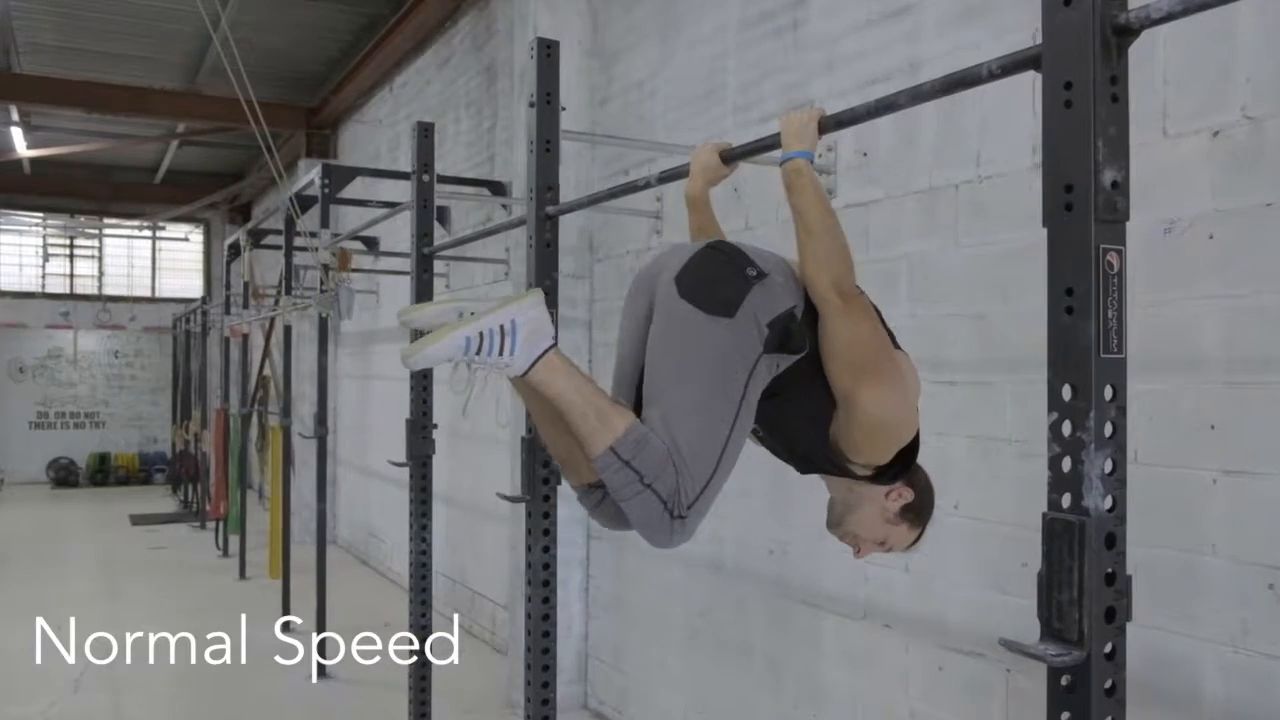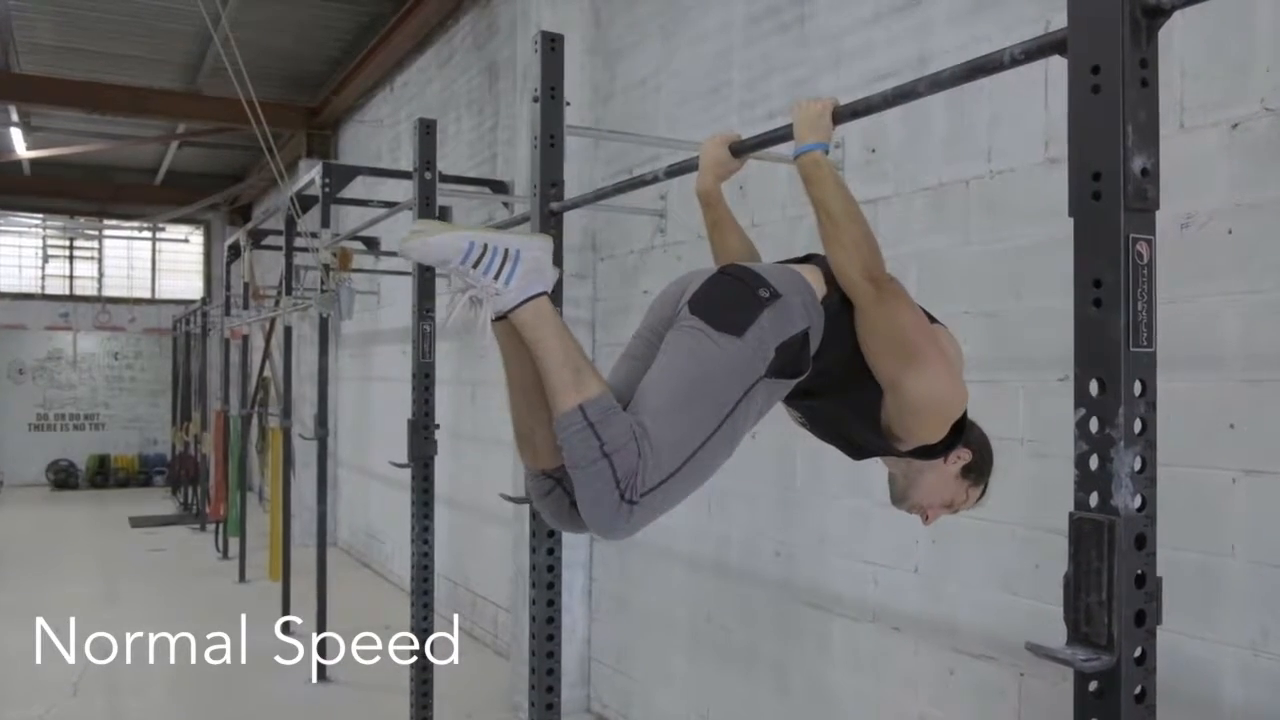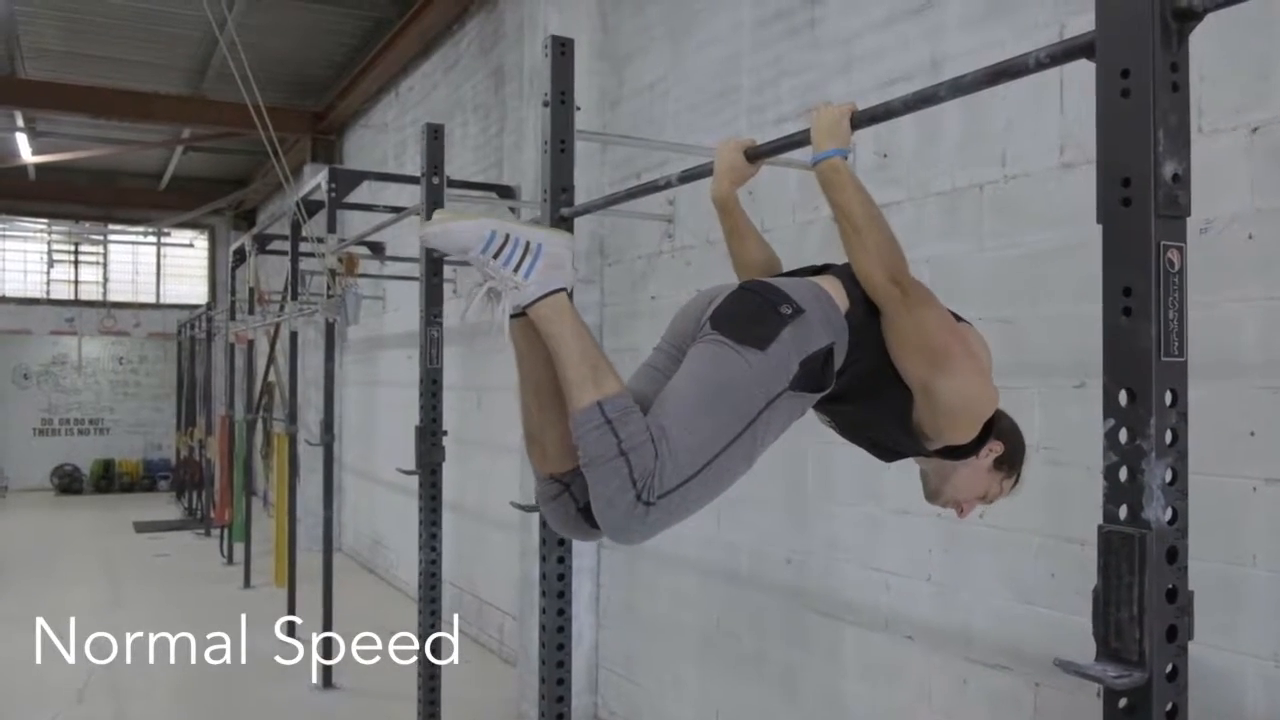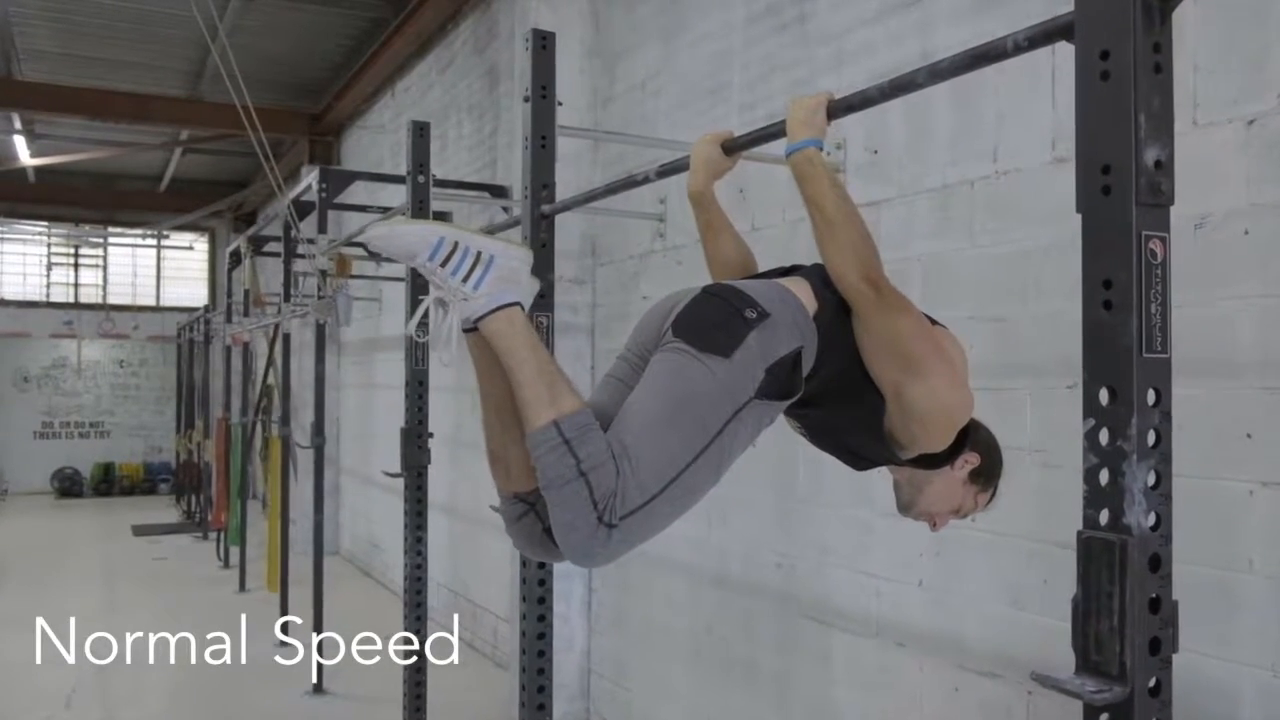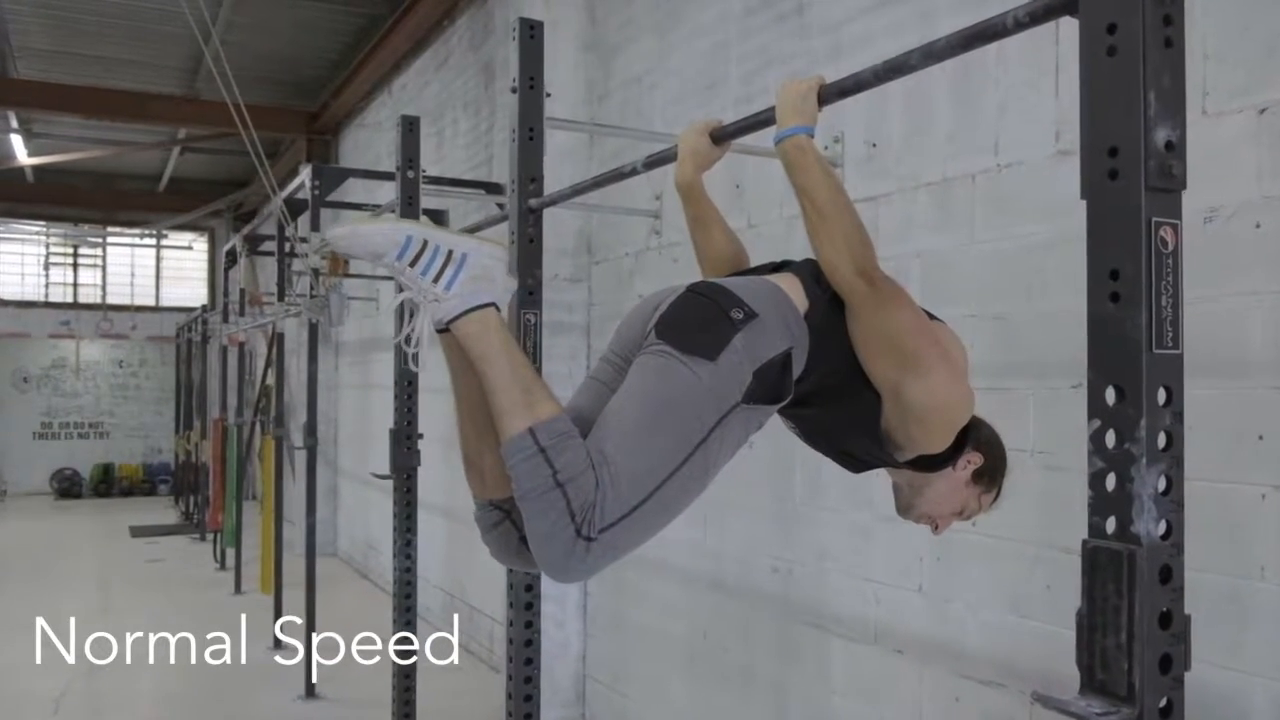
dt=1s
person 1, frame 1
right shoulder: (882, 424)
right elbow: (837, 295)
left wrist: (697, 193)
left hip: (682, 276)
right hip: (729, 301)
left knee: (615, 502)
right knee: (665, 515)
left ankle: (509, 341)
right ankle: (525, 349)
person 1, frame 2
right shoulder: (935, 401)
right elbow: (868, 283)
right wrist: (811, 155)
left hip: (706, 299)
right hip: (752, 322)
left knee: (567, 502)
right knee: (614, 504)
left ankle: (509, 298)
right ankle: (519, 289)
person 1, frame 3
right shoulder: (964, 402)
right elbow: (894, 289)
right wrist: (830, 160)
left hip: (727, 314)
right hip: (776, 337)
left knee: (574, 508)
right knee: (628, 506)
left ankle: (527, 295)
right ankle: (538, 282)
person 1, frame 4
right shoulder: (940, 408)
right elbow: (867, 288)
right wrist: (805, 152)
left hip: (696, 317)
right hip: (745, 341)
left knee: (538, 530)
right knee: (590, 530)
left ankle: (482, 307)
right ankle: (492, 297)
person 1, frame 5
right shoulder: (940, 405)
right elbow: (860, 281)
right wrist: (795, 138)
left hip: (683, 316)
right hip: (732, 341)
left knee: (518, 537)
right knee: (569, 544)
left ankle: (458, 309)
right ankle: (468, 298)
